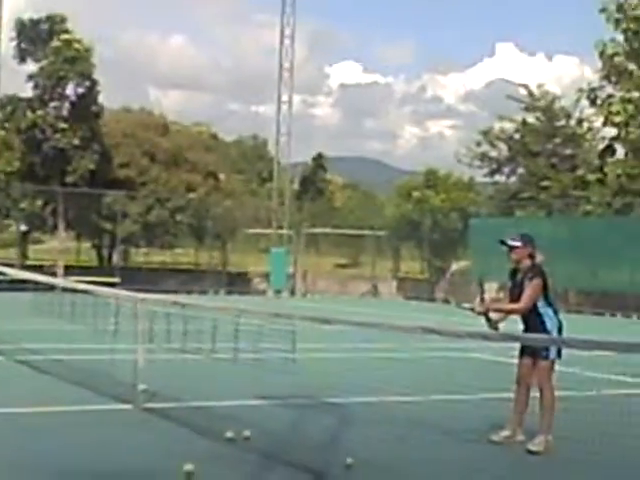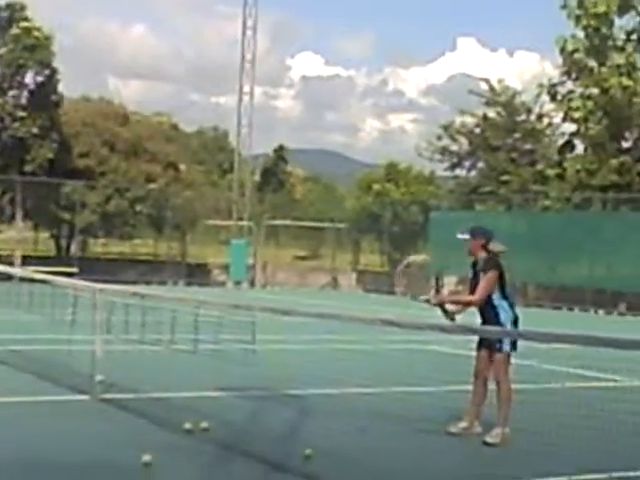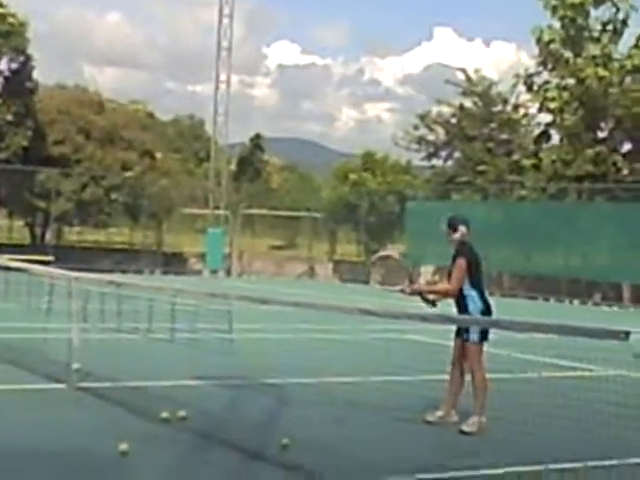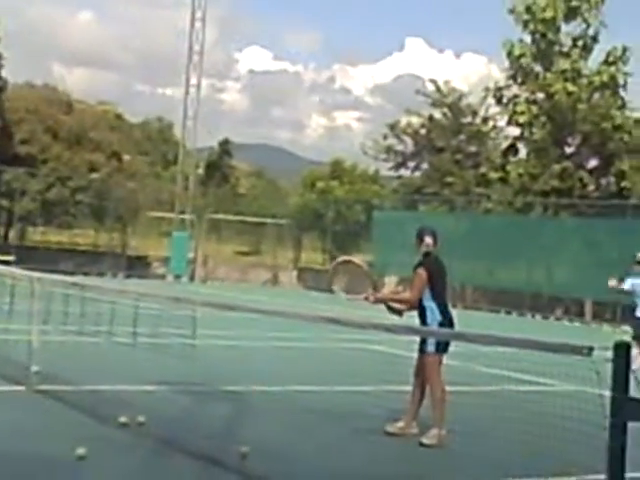
dt=0.2s
person 1, frame 1
left shoulder: (535, 274)
right shoulder: (514, 274)
left elbow: (523, 306)
right elbow: (512, 304)
left wrist: (492, 306)
right wrist: (497, 318)
left hip: (547, 330)
right hip: (530, 331)
left knee: (543, 383)
right knee: (522, 381)
left ankle: (545, 435)
right ankle: (514, 430)
person 1, frame 2
left shoulder: (492, 266)
right shoulder: (476, 266)
left elbow: (478, 298)
right elbow: (472, 296)
left wrist: (448, 298)
right wrist: (454, 310)
left hip: (503, 323)
right hip: (488, 324)
left knee: (500, 376)
right knee: (480, 374)
left ankle: (502, 428)
right ankle: (471, 421)
person 1, frame 3
left shoulder: (463, 254)
right shoulder: (462, 253)
left elbow: (453, 288)
right elbow: (454, 287)
left wrist: (423, 289)
right wrist: (429, 292)
left hip: (476, 312)
right hip: (467, 313)
left knee: (474, 365)
right knee: (456, 363)
left ankle: (478, 416)
right ankle: (448, 410)
person 1, frame 4
left shoulder: (423, 266)
right shoulder: (435, 264)
left elbow: (413, 298)
left wrist: (385, 297)
right wrist: (392, 298)
left hip: (436, 324)
right hip: (433, 323)
left knee: (433, 377)
right knee: (419, 375)
left ankle: (438, 429)
right ankle: (409, 422)
